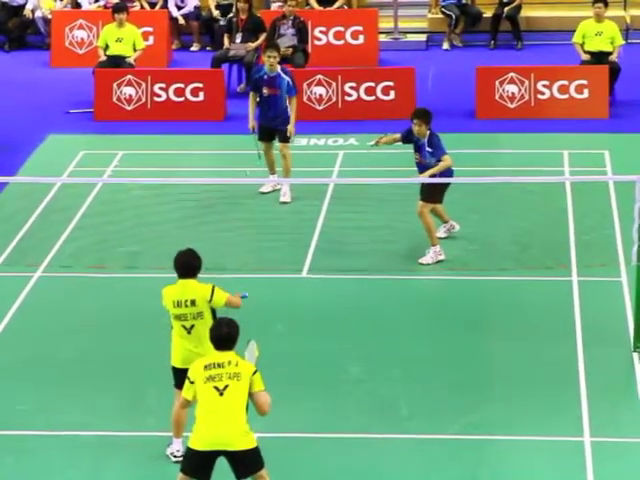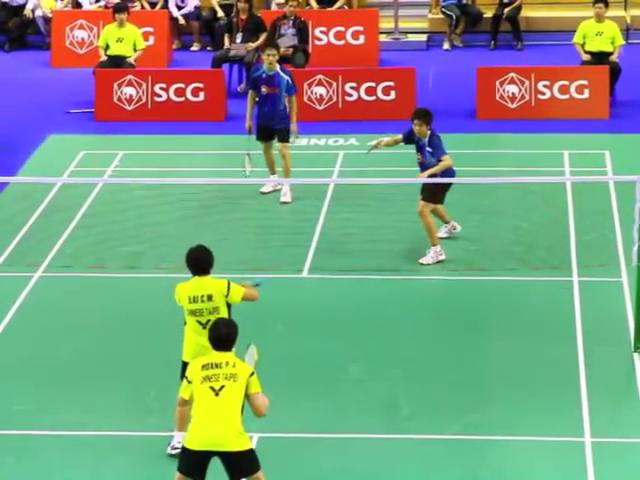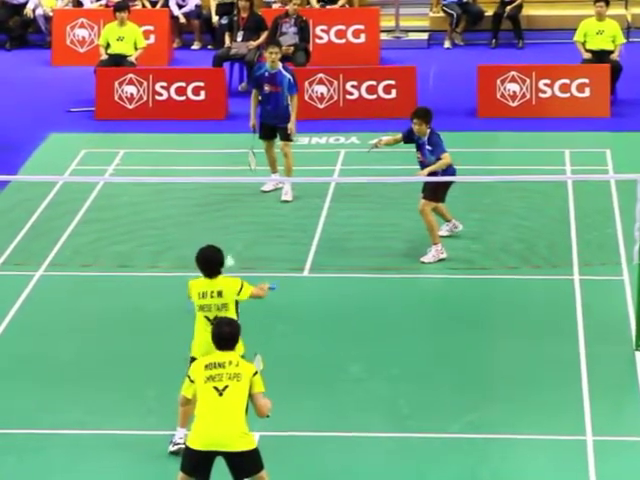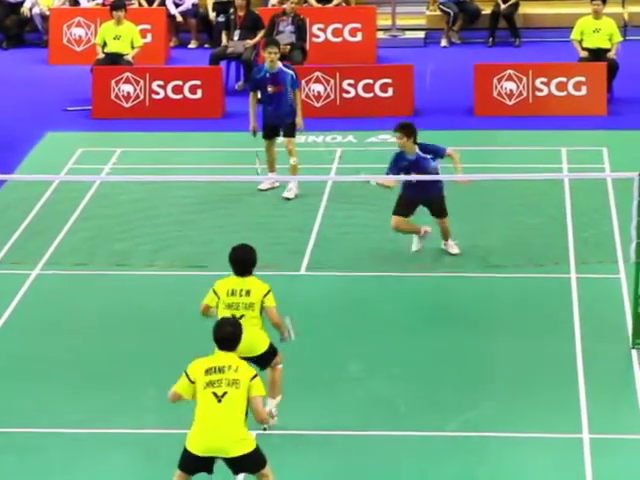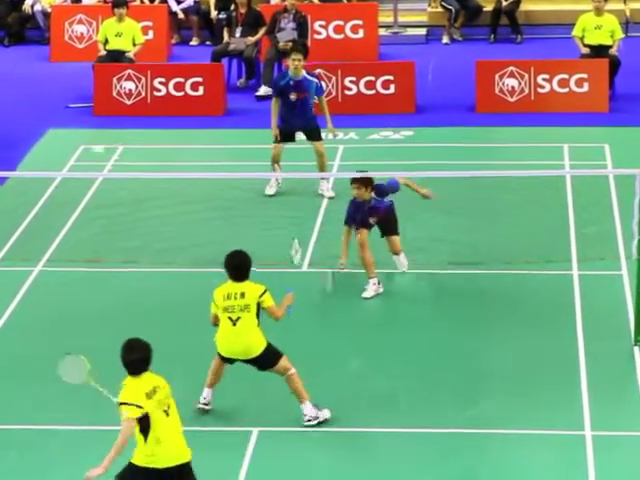
dt=0.5s
person 1, frame 1
left shoulder: (168, 293)
right shoulder: (207, 291)
right elbow: (237, 303)
right wrist: (235, 296)
left hip: (181, 357)
right hip: (208, 355)
left knee: (180, 400)
left ankle: (177, 446)
person 1, frame 2
left shoulder: (181, 289)
right shoulder: (222, 286)
right elbow: (253, 295)
right wrist: (249, 287)
left hip: (193, 353)
left ankle: (177, 440)
person 1, frame 3
left shoulder: (193, 285)
right shoulder: (233, 284)
right elbow: (260, 294)
right wrist: (264, 287)
left hip: (201, 349)
left ankle: (180, 436)
person 1, frame 4
left shoulder: (219, 286)
right shoulder: (262, 288)
left elbow: (204, 310)
right elbow: (275, 320)
left wrist: (211, 312)
right wrist: (283, 331)
right hip: (255, 344)
right knee: (276, 363)
right ankle: (271, 408)
person 1, frame 5
left shoulder: (218, 292)
right shoulder: (258, 290)
left elbow: (214, 321)
right elbow: (277, 315)
right wrist: (287, 302)
left hip: (226, 345)
right hip: (253, 347)
left knee: (218, 360)
right knee: (288, 370)
left ankle: (205, 399)
right ankle: (309, 412)
person 2, frame 1
left shoulder: (286, 76)
right shoulder: (257, 73)
left elbow: (292, 99)
right elbow: (253, 96)
left wrist: (292, 122)
right wrist: (252, 119)
left hip: (282, 120)
right hip: (264, 119)
left knee: (284, 151)
right knee: (266, 149)
left ankle: (286, 187)
right ankle: (274, 180)
person 2, frame 2
left shoulder: (285, 75)
right shoulder: (256, 72)
left elbow: (292, 98)
right elbow: (252, 95)
left wrist: (293, 121)
right wrist: (248, 118)
left hip: (282, 119)
right hip: (263, 119)
left knee: (283, 150)
right knee: (266, 148)
left ankle: (286, 186)
right ankle: (274, 180)
person 2, frame 3
left shoulder: (287, 73)
right shoulder: (259, 71)
left elbow: (293, 97)
right elbow: (255, 94)
left wrist: (292, 120)
right wrist: (253, 117)
left hip: (283, 118)
right hip: (266, 117)
left knee: (286, 149)
right knee: (268, 147)
left ankle: (288, 185)
right ankle: (276, 179)
person 2, frame 4
left shoulder: (288, 72)
right shoulder: (258, 73)
left elbow: (296, 93)
right elbow: (253, 96)
left wrist: (299, 115)
right wrist: (252, 120)
left hip: (288, 115)
right hip: (269, 116)
left knee: (290, 147)
right knee: (269, 146)
left ankle: (293, 183)
right ankle: (272, 177)
person 2, frame 5
left shoulder: (313, 79)
right shoulder: (281, 80)
left elbow: (321, 99)
right elbow: (276, 102)
left wrist: (329, 121)
right wrist: (274, 125)
left hip: (308, 120)
right hip: (286, 121)
left knee: (320, 150)
right knee: (275, 152)
left ankle: (324, 183)
right ankle: (276, 178)
person 3, frame 1
left shoulder: (197, 367)
right shoulder: (248, 368)
left elbow: (182, 405)
right elbow: (264, 409)
right wrist: (266, 396)
left hip: (203, 439)
right hip: (238, 438)
person 3, frame 2
left shoulder: (195, 366)
right shoulder: (245, 369)
left elbow: (182, 403)
right elbow: (260, 411)
right wrist: (265, 400)
left hip: (198, 438)
right hip: (233, 440)
person 3, frame 3
left shoulder: (197, 366)
right shoulder: (249, 369)
left elbow: (184, 401)
right elbow: (262, 411)
right wrist: (268, 403)
left hip: (202, 438)
right hip: (237, 439)
person 3, frame 4
left shoulder: (196, 367)
right shoulder: (248, 373)
left elbow: (173, 397)
right elbow: (260, 416)
right wrist: (269, 420)
left hip: (200, 441)
right hip: (236, 443)
person 3, frame 5
left shoulder: (129, 395)
right shoulder: (160, 382)
left elbow: (127, 431)
left wrist: (104, 466)
left hip: (153, 460)
right hip: (179, 454)
person 4, frame 1
left shoulder: (433, 140)
right shoulder: (412, 133)
left elbow: (448, 161)
right elbow: (395, 138)
left wrist: (427, 173)
right wrist: (383, 140)
left hip: (440, 177)
right hip: (429, 176)
left knee: (422, 210)
right knee: (430, 203)
left ankle: (436, 251)
right ankle: (449, 225)
person 4, frame 2
left shoulder: (434, 141)
right shoulder: (414, 133)
left elbow: (448, 162)
right elbow: (396, 140)
left wrist: (427, 172)
right wrist: (384, 142)
left hip: (442, 177)
right hip: (432, 176)
left knee: (423, 209)
right knee: (430, 203)
left ankle: (437, 251)
right ankle: (451, 225)
person 4, frame 3
left shoulder: (433, 139)
right shoulder: (414, 132)
left elbow: (447, 160)
right elbow: (395, 139)
left wrist: (427, 170)
right wrist: (384, 141)
left hip: (443, 175)
right hip: (433, 175)
left knee: (424, 208)
right knee: (431, 201)
left ankle: (438, 250)
right ankle: (452, 224)
person 4, frame 4
left shoulder: (428, 149)
right shoulder: (397, 159)
left elbow: (452, 153)
right elbow: (390, 183)
left wrist: (459, 171)
right wrist: (377, 181)
left hip: (433, 191)
right hip: (411, 191)
left knee: (443, 225)
right knee: (396, 225)
left ankle: (447, 242)
right ankle: (421, 231)
person 4, frame 5
left shoulder: (381, 189)
right shoulder: (354, 205)
left elbow: (401, 181)
right elbow: (347, 230)
left wrist: (420, 190)
right wrist: (344, 257)
left hip: (385, 213)
right hip: (363, 219)
left knee: (396, 248)
right knee: (362, 242)
left ankle: (398, 255)
right ankle: (374, 282)
